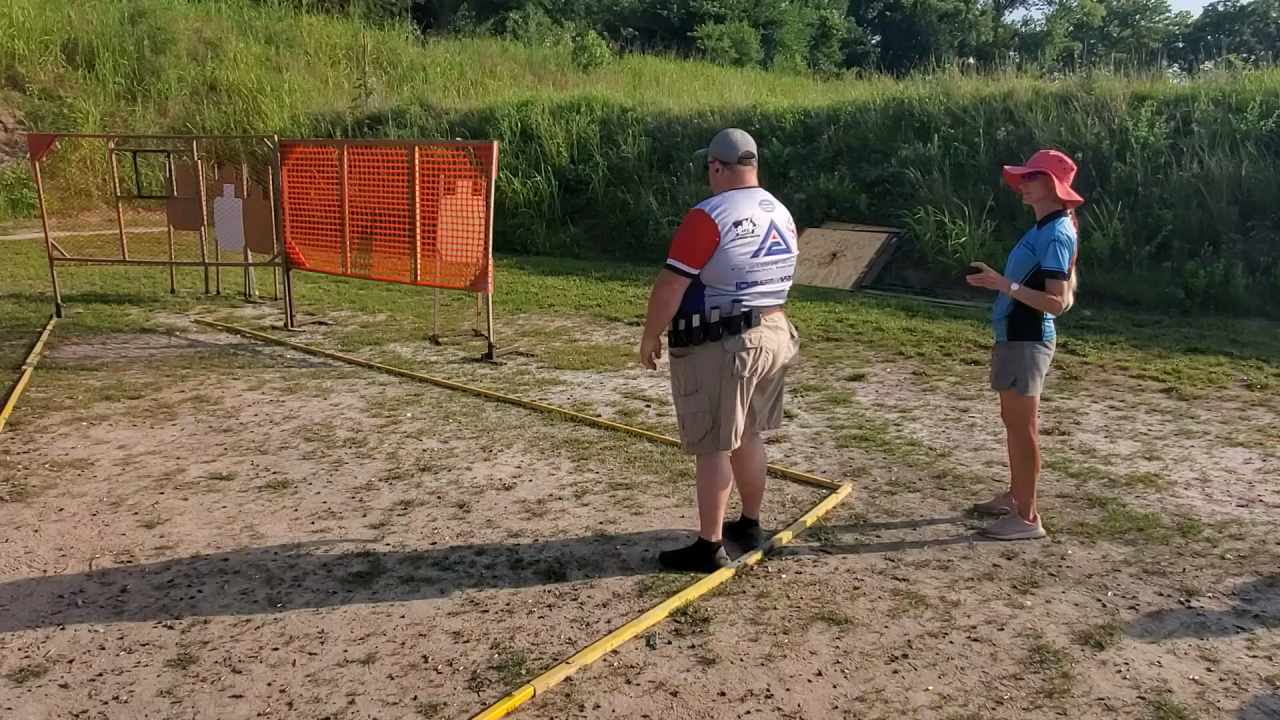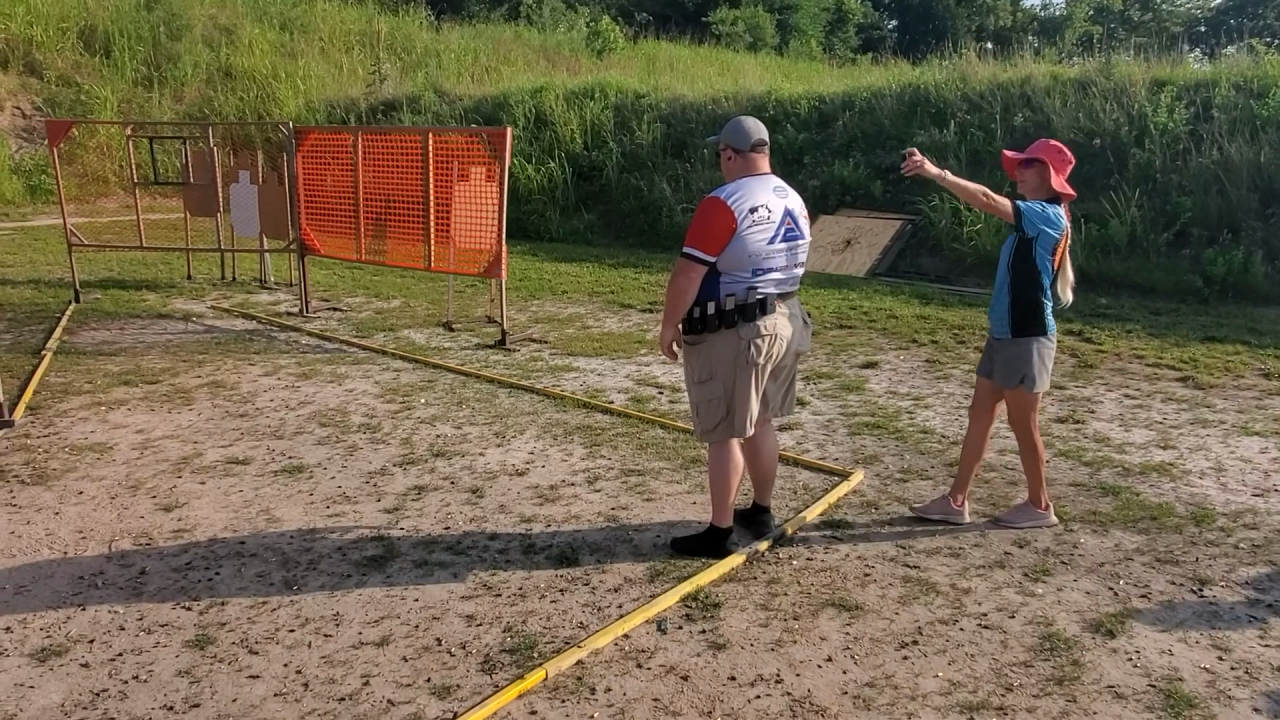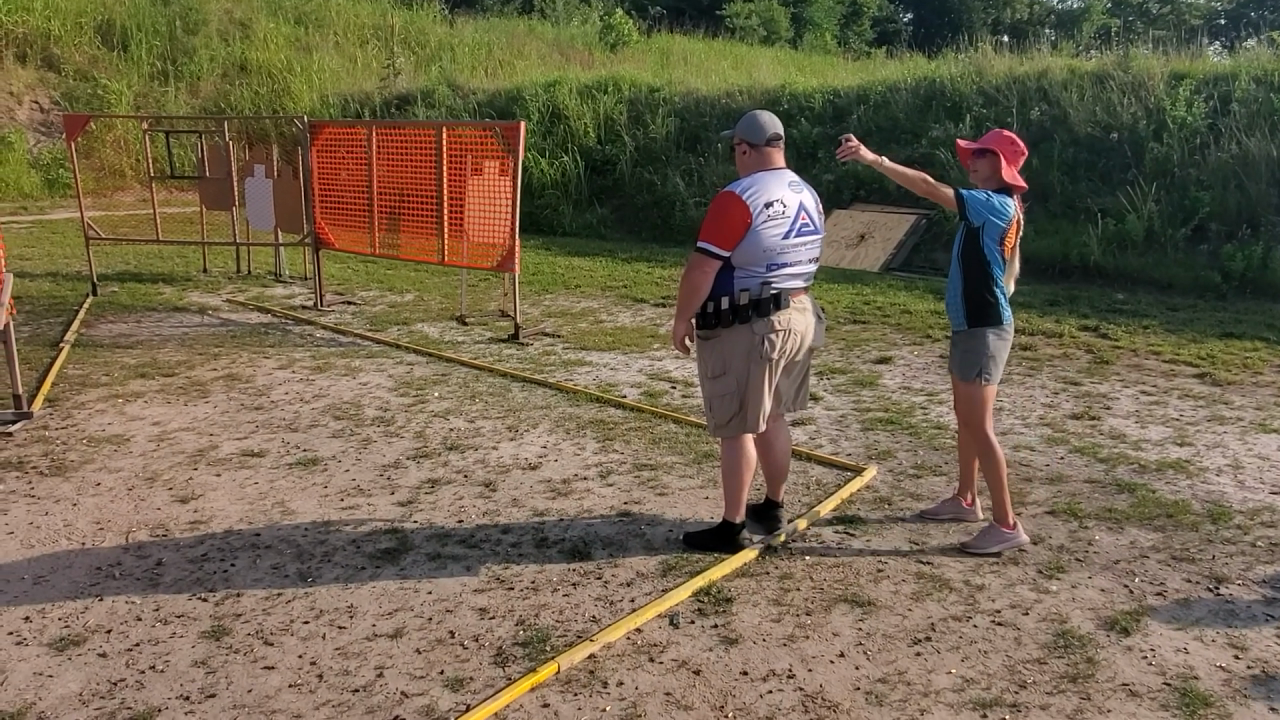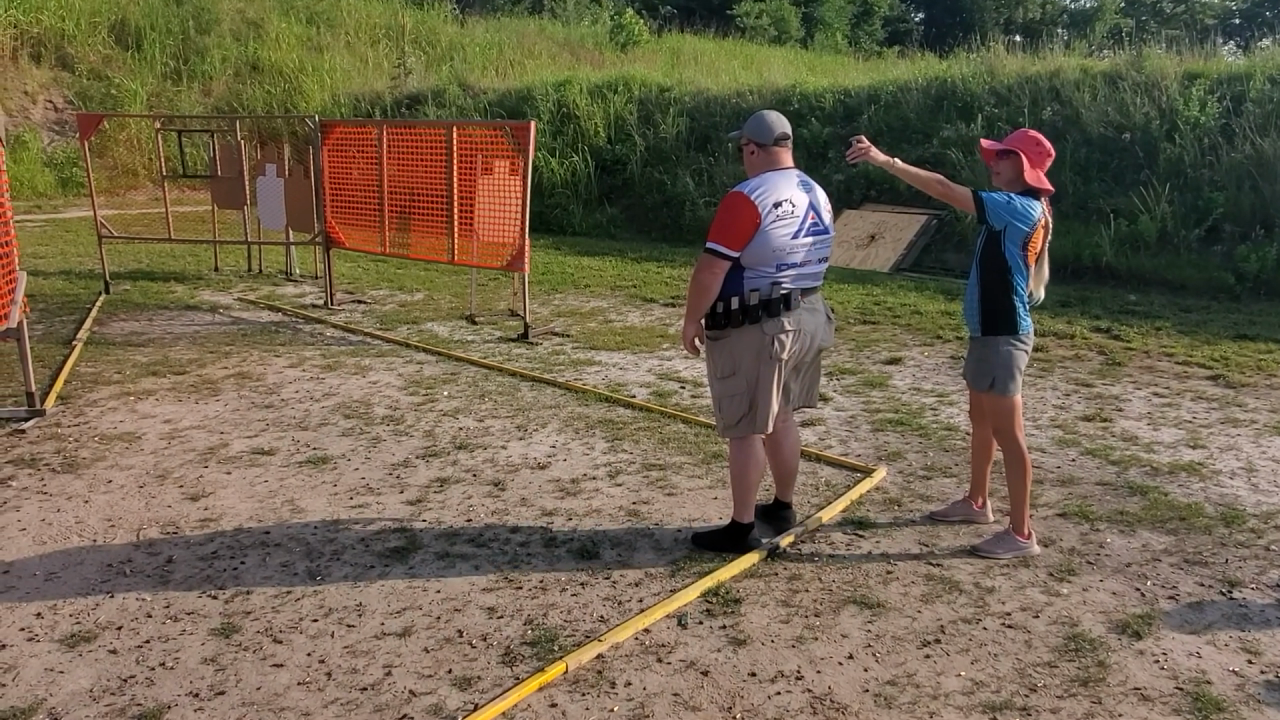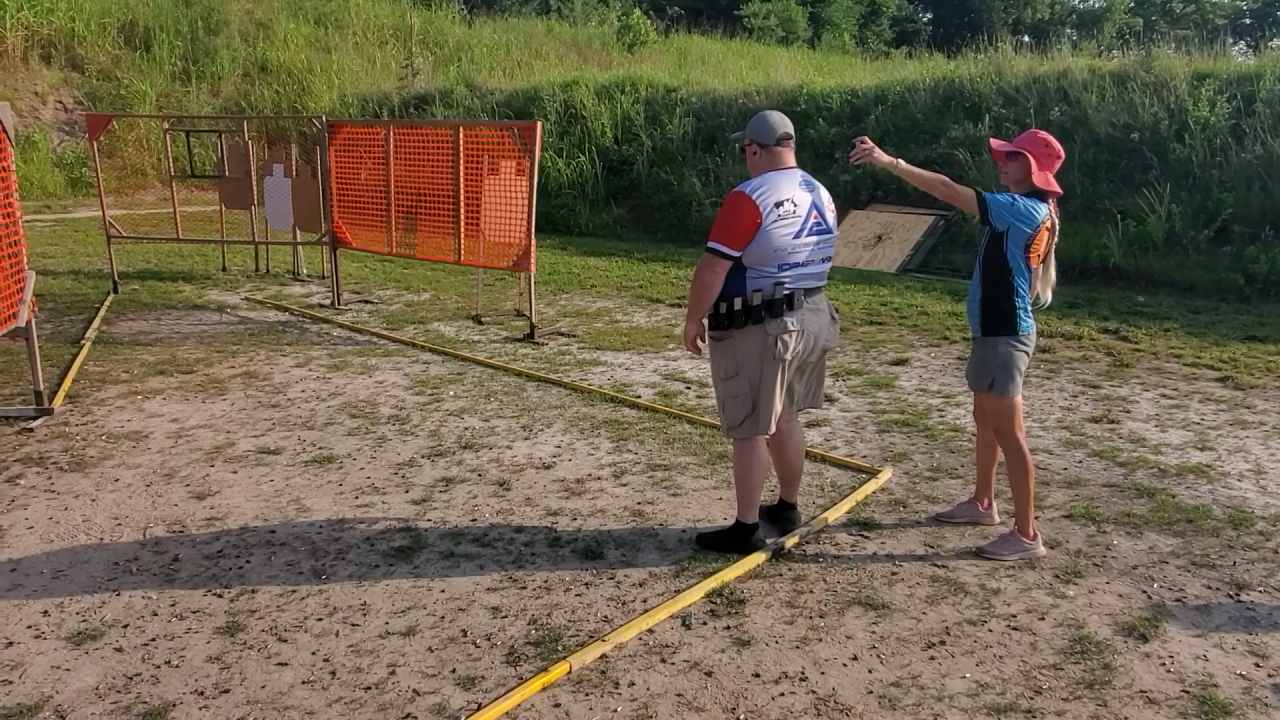
dt=1s
person 1, frame 1
left shoulder: (709, 216)
right shoulder: (783, 215)
left elbow: (670, 285)
left wrist: (650, 336)
left hip: (719, 344)
right hip: (774, 335)
left knee: (713, 447)
right knee: (748, 435)
left ankle: (709, 546)
right ankle: (750, 525)
person 1, frame 2
left shoulder: (723, 203)
right shoulder: (794, 202)
left elbow: (688, 273)
left wrist: (669, 325)
left hip: (732, 332)
right hip: (784, 322)
left knee: (725, 433)
right knee: (759, 422)
left ankle: (720, 532)
right ankle: (761, 511)
person 1, frame 3
left shoulder: (738, 197)
right shoulder: (808, 195)
left elbow: (702, 267)
left wrist: (682, 319)
left hip: (746, 326)
right hip: (800, 316)
left knee: (737, 428)
right knee: (772, 418)
left ankle: (733, 527)
right ankle: (773, 508)
person 1, frame 4
left shoulder: (747, 198)
right shoulder: (817, 195)
left elbow: (711, 268)
left wrist: (692, 320)
left hip: (755, 327)
right hip: (808, 317)
left knee: (746, 429)
right knee: (781, 418)
left ankle: (742, 528)
right ankle: (782, 507)
person 1, frame 5
left shoulder: (749, 197)
right shoulder: (820, 194)
left elbow: (713, 267)
left wrist: (694, 319)
left hip: (758, 327)
right hip: (812, 316)
left knee: (749, 429)
right knee: (785, 417)
left ankle: (746, 528)
right ankle: (787, 507)
person 2, frame 1
left shoulder: (1057, 233)
right shoulder: (1041, 228)
left elbow: (1056, 301)
left wrist: (1003, 285)
right wrist: (996, 279)
left hip: (1028, 342)
right hip: (1014, 338)
left knee: (1023, 429)
right knee: (1013, 423)
left ankle: (1027, 517)
right ankle: (1014, 496)
person 2, frame 2
left shoulder: (1049, 216)
right shoulder: (1032, 220)
left elbow: (988, 201)
left wrist: (936, 172)
left hip: (1027, 339)
right hip: (1003, 335)
left knee: (1022, 424)
right knee: (979, 415)
left ankle: (1039, 506)
right ankle: (955, 500)
person 2, frame 3
left shoulder: (997, 205)
right shoulder: (990, 206)
left elbow: (929, 188)
left wrist: (873, 158)
left hip: (985, 329)
right hip: (970, 325)
left knee: (979, 426)
right knee: (965, 417)
left ankle: (1007, 524)
right ankle: (965, 499)
person 2, frame 4
left shoulder: (1020, 208)
right shoulder: (1016, 208)
left elbow: (945, 190)
left wrist: (885, 161)
left hip: (1003, 336)
right hip: (989, 330)
left knee: (1007, 433)
right knee: (980, 419)
left ankle: (1021, 533)
right ankle: (976, 501)
person 2, frame 5
left shoulder: (1023, 210)
right shoulder: (1029, 210)
left elbow: (948, 190)
left wrist: (889, 162)
left hip: (1004, 335)
right hip: (995, 329)
left knee: (1008, 432)
right knee: (985, 419)
left ankle: (1027, 534)
right ankle: (982, 503)
